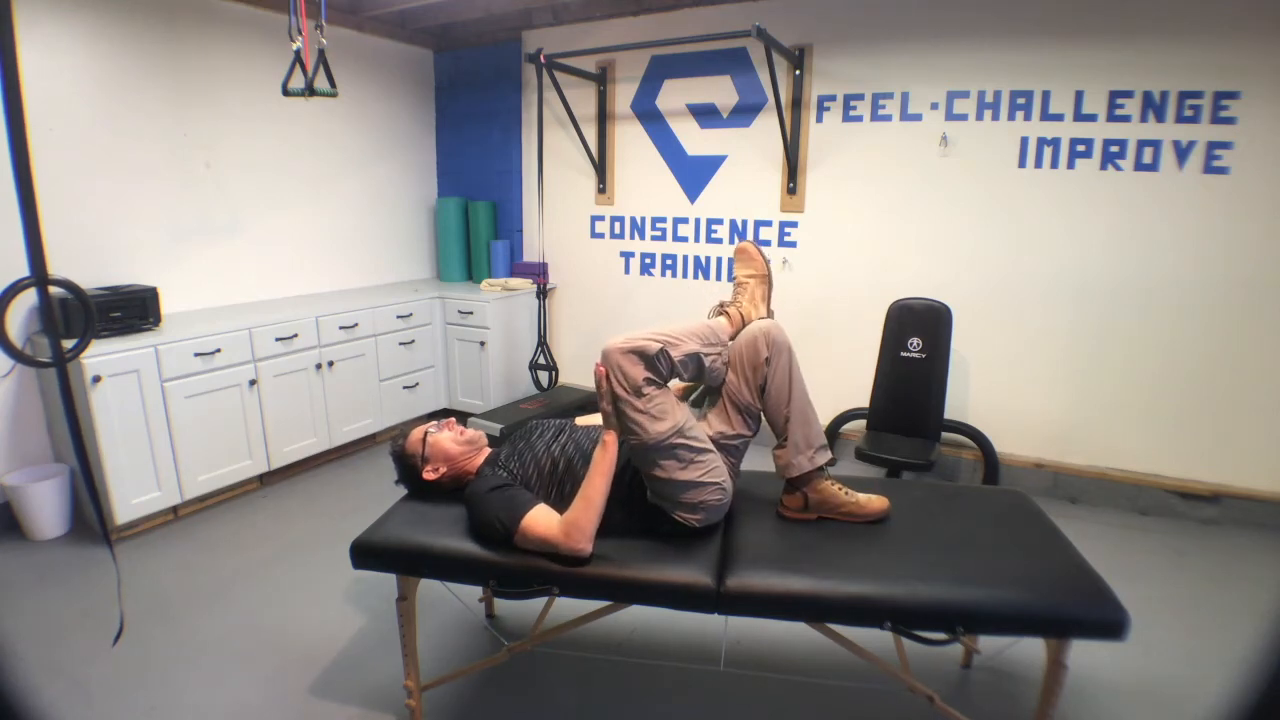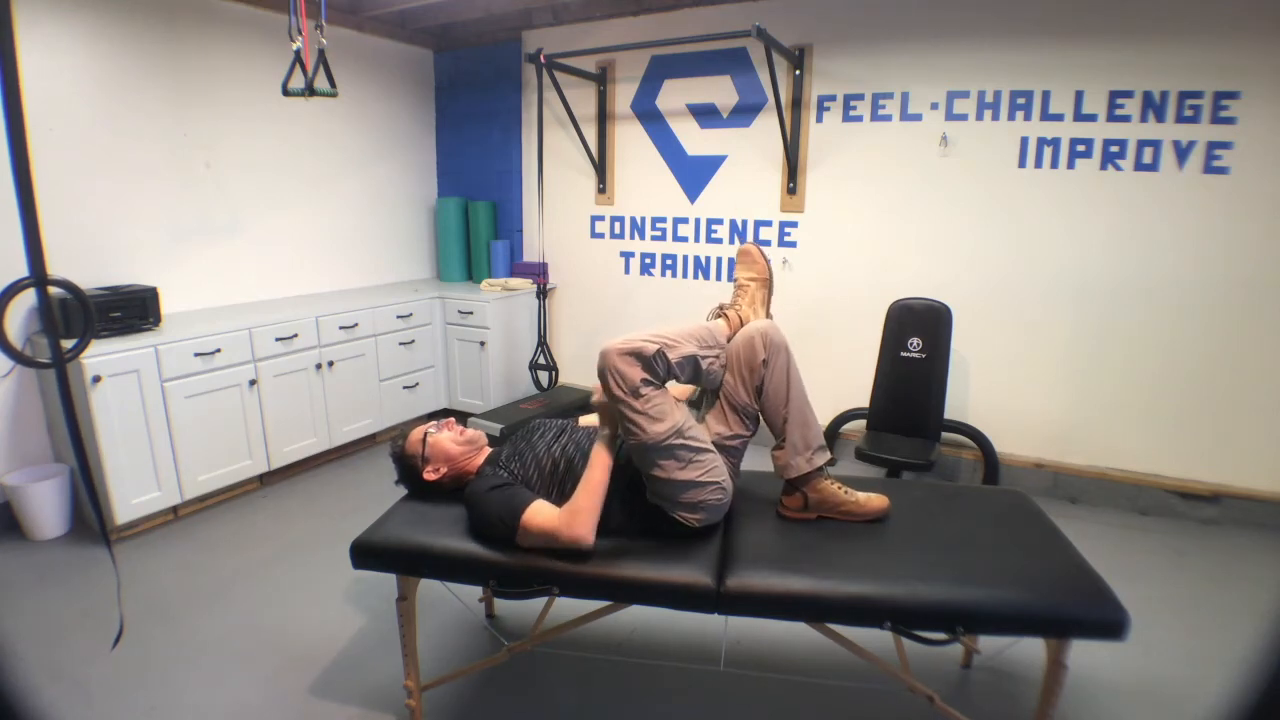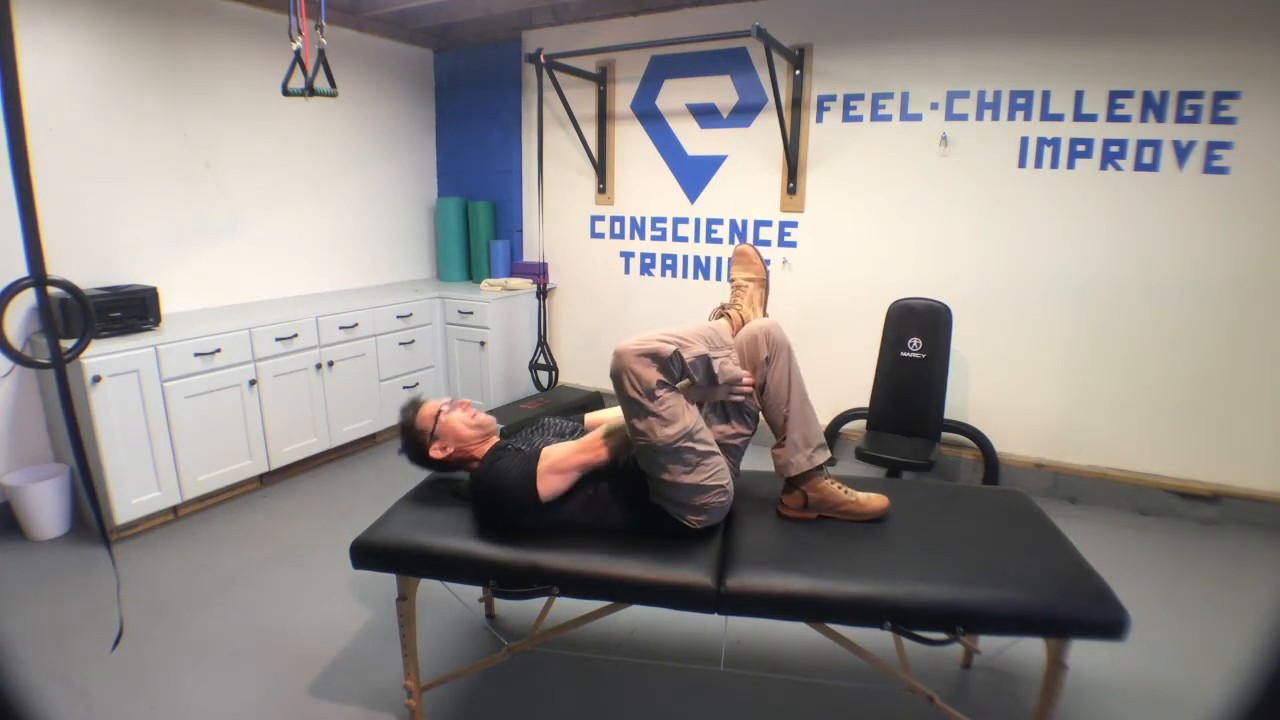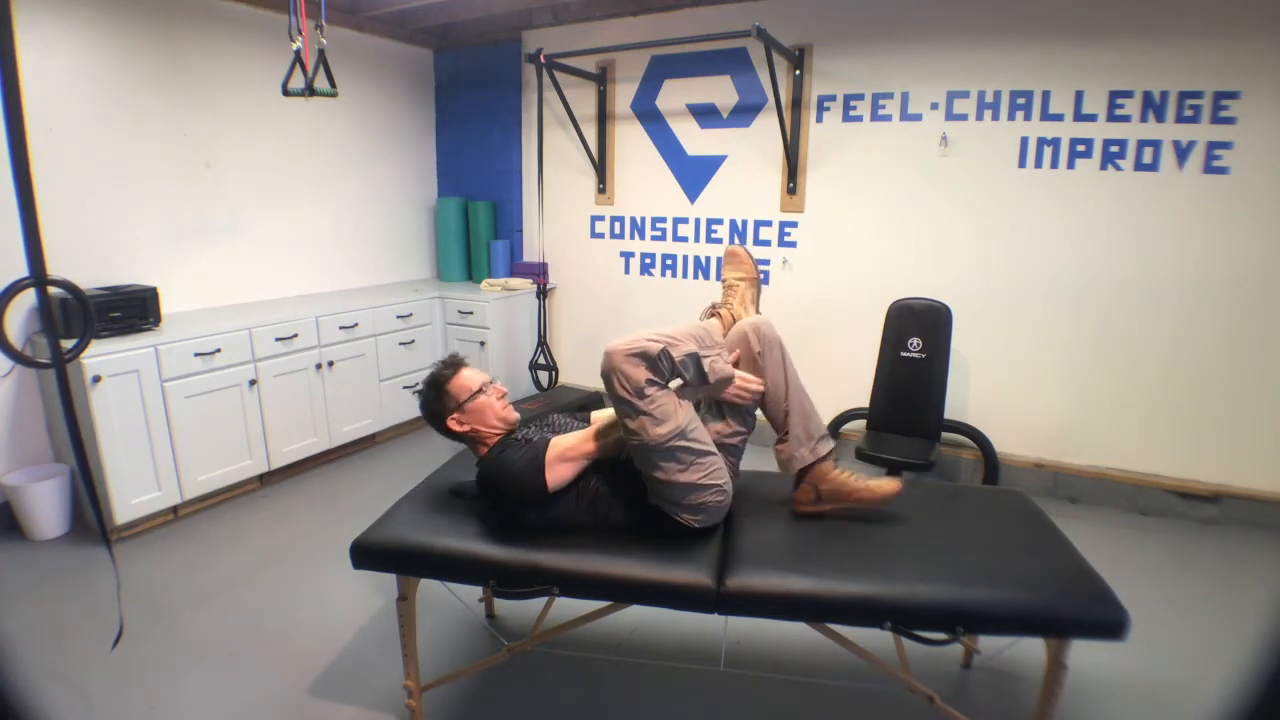
dt=0.4s
person 1, frame 1
left shoulder: (525, 437)
right shoulder: (487, 497)
left elbow: (612, 418)
right elbow: (575, 541)
left wrist: (695, 379)
right wrist: (612, 433)
left hip: (703, 459)
right hip: (694, 496)
left knee: (766, 338)
right knee: (622, 355)
left ankle: (808, 486)
right ankle: (735, 317)
person 1, frame 2
left shoulder: (527, 436)
right shoulder: (488, 500)
right elbow: (577, 533)
right wrist: (609, 427)
left hip: (702, 462)
right hip: (691, 499)
left knee: (764, 338)
right knee: (619, 355)
left ankle: (807, 485)
right ankle: (732, 321)
person 1, frame 3
left shoulder: (530, 436)
right shoulder: (497, 480)
left elbow: (621, 417)
right elbow: (596, 450)
left wrist: (693, 389)
right wrist: (697, 391)
left hip: (691, 464)
right hip: (692, 500)
left knee: (765, 338)
right knee: (633, 355)
left ankle: (806, 484)
right ankle: (733, 320)
person 1, frame 4
left shoulder: (535, 430)
right shoulder: (502, 471)
left elbow: (618, 418)
right elbow: (597, 443)
left wrist: (703, 380)
right wrist: (702, 384)
left hip: (698, 463)
right hip: (694, 496)
left knee: (757, 333)
right knee: (624, 355)
left ankle: (814, 477)
right ankle: (727, 321)
